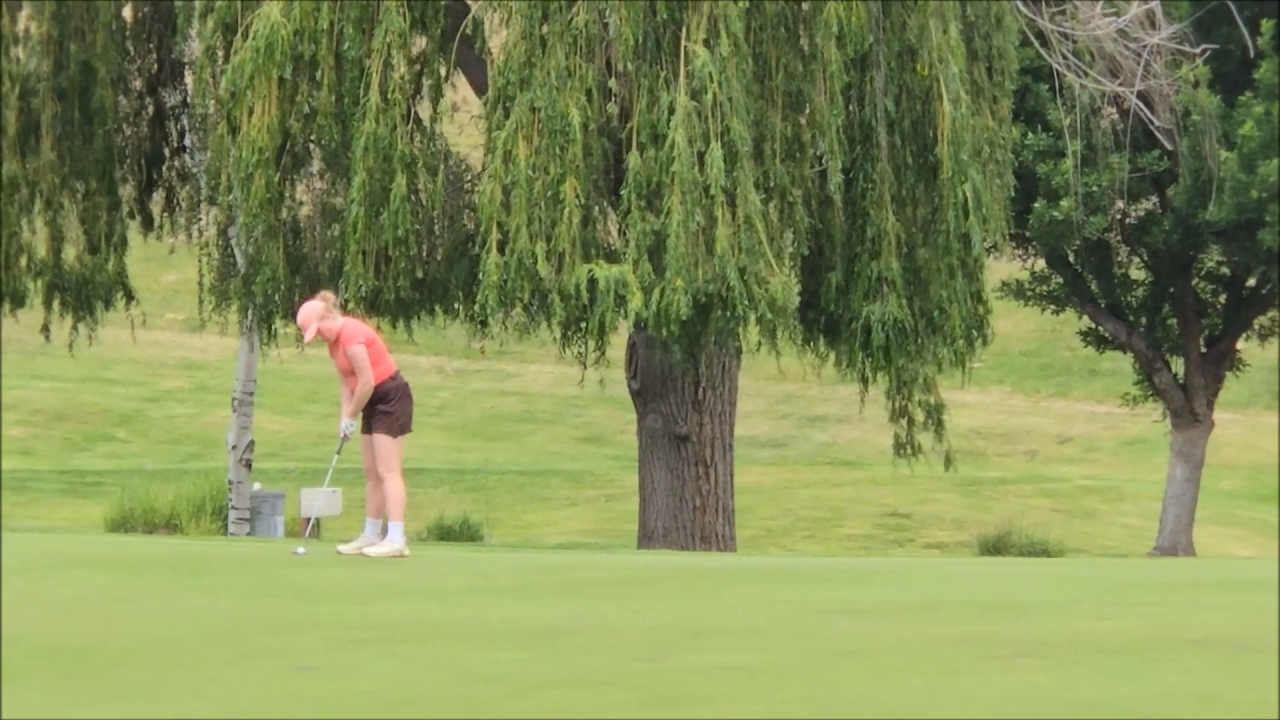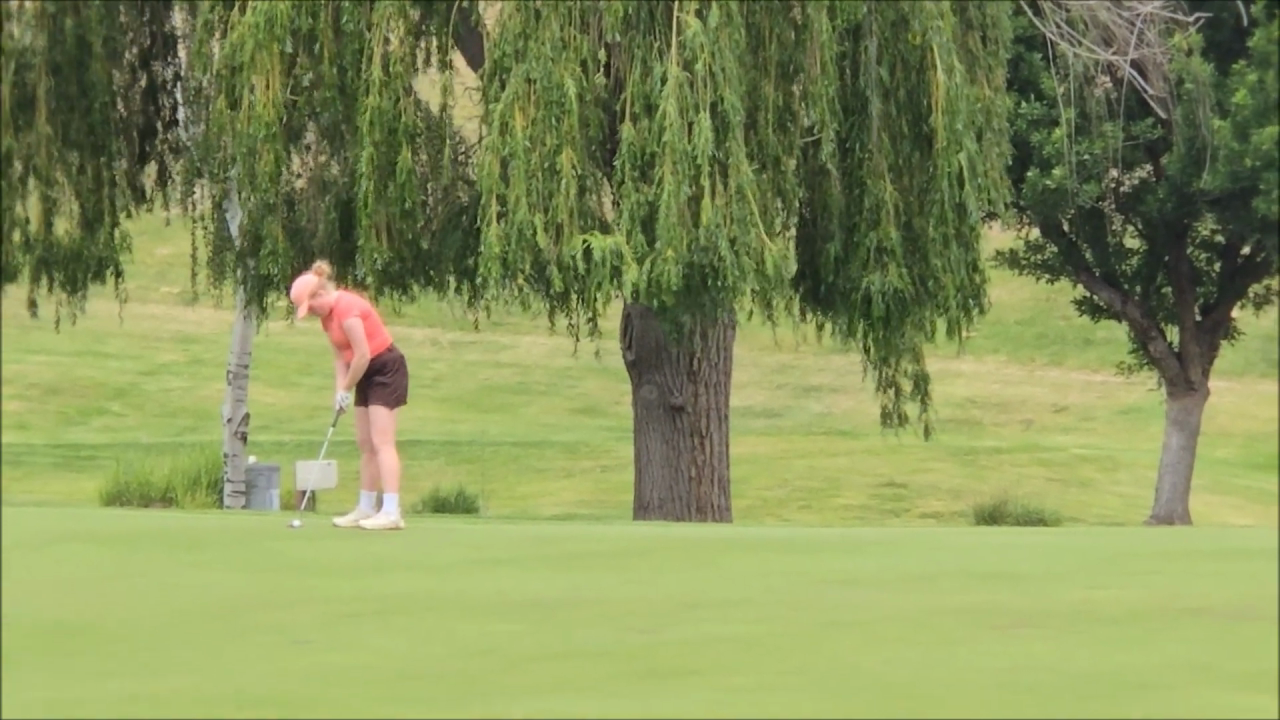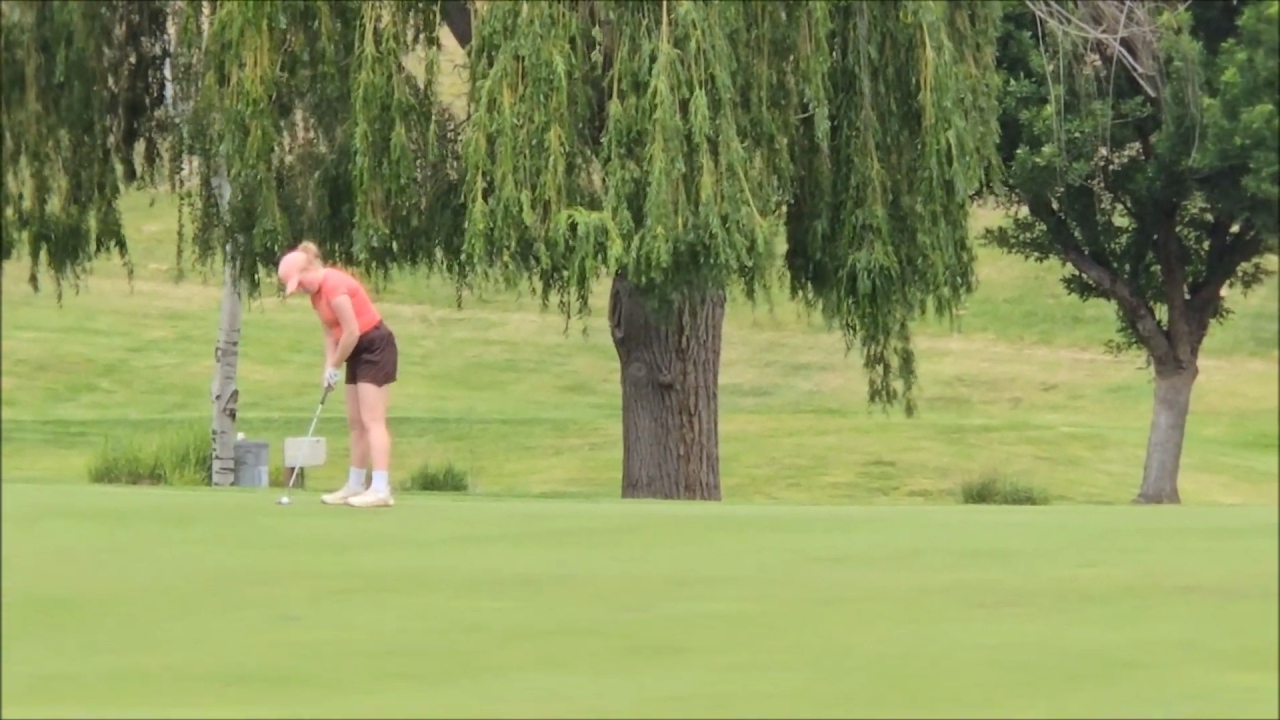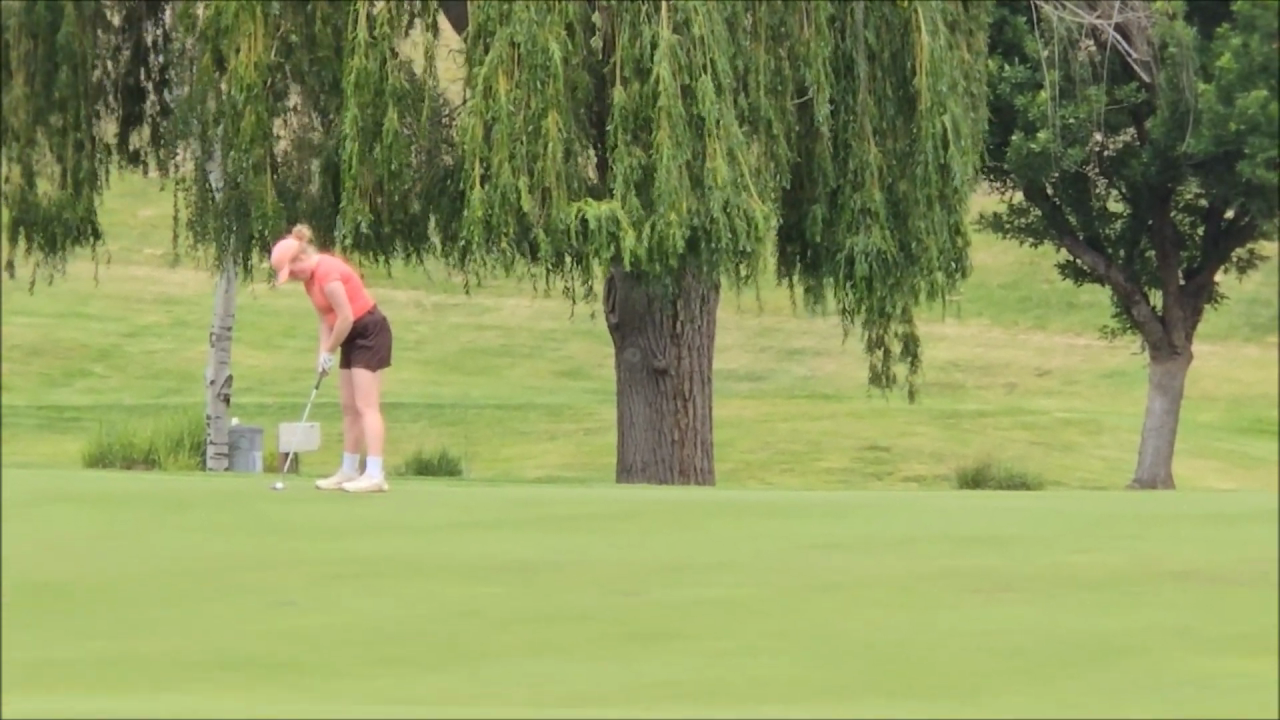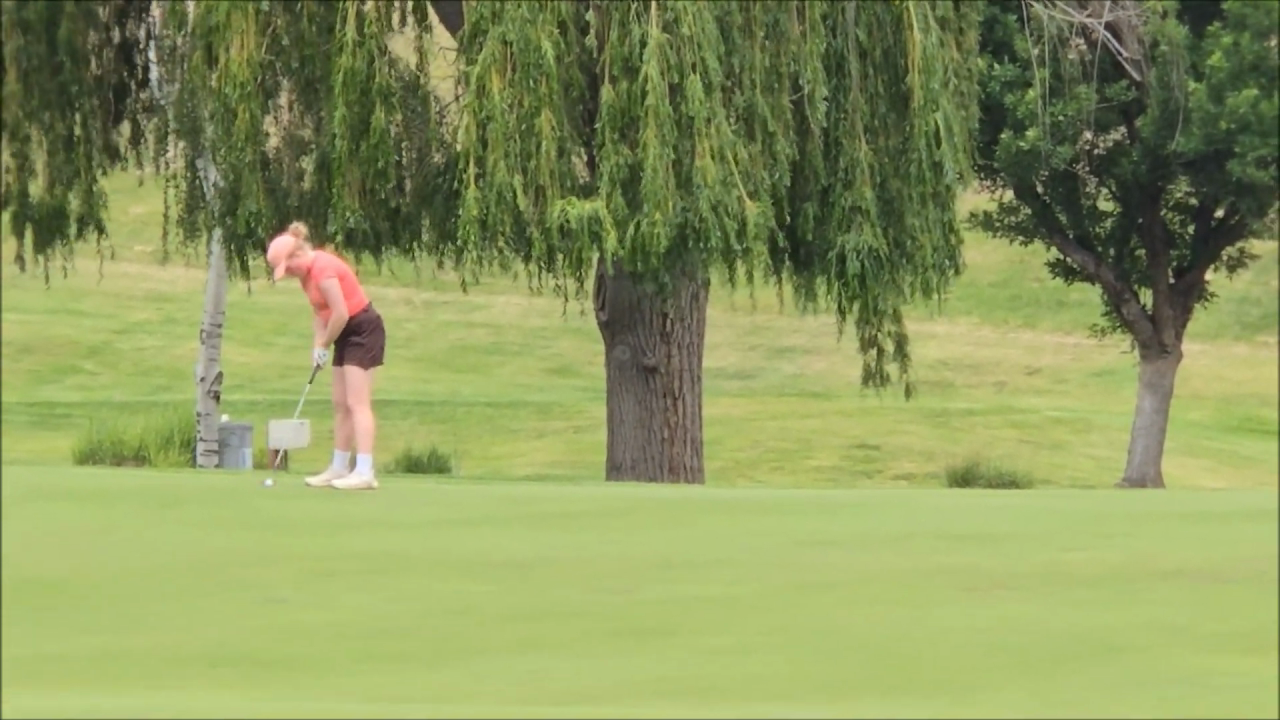
dt=1s
person 1, frame 1
left shoulder: (351, 334)
right shoulder: (334, 342)
left elbow: (367, 382)
right elbow: (346, 383)
left wrist: (351, 416)
right wrist: (345, 418)
left hip: (391, 399)
right hip: (374, 403)
left knee: (387, 471)
right knee: (372, 472)
left ankle: (396, 540)
right ankle: (371, 536)
person 1, frame 2
left shoulder: (347, 307)
right shoulder: (327, 316)
left elbow: (362, 355)
right elbow: (341, 356)
left wrist: (346, 389)
right wrist: (341, 390)
left hip: (387, 371)
right hip: (367, 375)
left knee: (381, 443)
right knee: (366, 445)
left ankle: (391, 512)
right ankle: (366, 508)
person 1, frame 3
left shoulder: (334, 285)
right shoulder: (317, 293)
left elbow: (352, 332)
right elbow: (331, 333)
left wrist: (335, 366)
right wrist: (329, 367)
left hip: (375, 348)
right hip: (358, 353)
left knee: (372, 420)
right knee: (356, 422)
left ankle: (381, 489)
right ankle: (355, 485)
person 1, frame 4
left shoulder: (327, 271)
right shoulder: (310, 278)
left elbow: (346, 317)
right elbow: (325, 318)
left wrist: (329, 351)
right wrist: (323, 353)
left hip: (370, 334)
right hip: (353, 338)
left knee: (365, 405)
right knee: (349, 407)
left ankle: (375, 474)
right ankle: (349, 471)
person 1, frame 5
left shoulder: (323, 267)
right shoulder: (307, 274)
left elbow: (340, 313)
right elbow: (320, 314)
left wrist: (323, 346)
right wrist: (319, 346)
left hip: (363, 332)
right hip: (346, 335)
left knee: (357, 403)
right knee: (340, 405)
left ankle: (364, 472)
right ankle: (339, 468)
